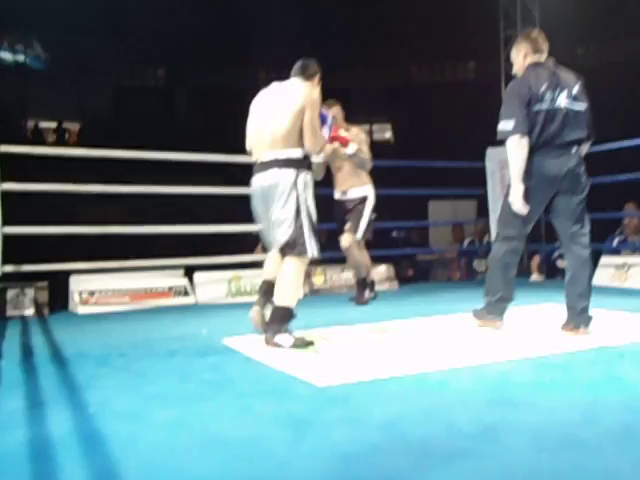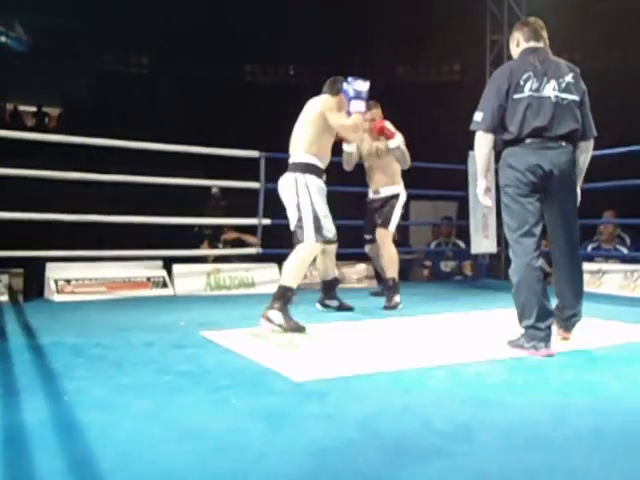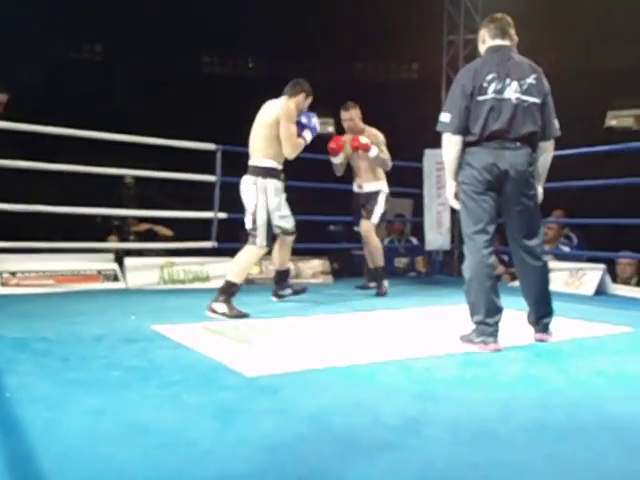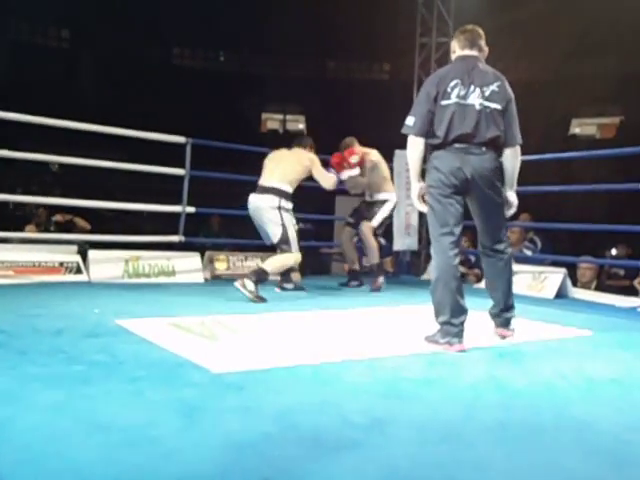
dt=0.7s
person 1, frame 1
left shoulder: (522, 84)
right shoulder: (574, 82)
left elbow: (517, 138)
right elbow: (586, 137)
left wrist: (517, 183)
left hip: (538, 167)
right hip: (572, 166)
left knee: (510, 238)
right knee: (576, 241)
left ankle: (494, 309)
right ankle: (578, 318)
person 1, frame 2
left shoulder: (507, 73)
right shoulder: (571, 73)
left elbow: (485, 130)
right elbow: (587, 138)
left wrist: (482, 176)
right wrist: (576, 180)
left hip: (521, 159)
right hip: (561, 159)
left knee: (525, 246)
right knee: (567, 243)
left ankle: (536, 334)
right ankle: (568, 318)
person 1, frame 3
left shoulder: (472, 72)
right shoulder: (534, 74)
left elbow: (452, 133)
right elbow: (547, 138)
left wrist: (451, 178)
right wrist: (538, 180)
left hip: (480, 160)
right hip: (521, 161)
left knee: (479, 245)
right knee: (529, 244)
left ankle: (486, 330)
right ankle: (542, 323)
person 1, frame 4
left shoulder: (439, 79)
right shoulder: (499, 83)
left elbow: (416, 135)
right elbow: (512, 144)
left wrist: (415, 180)
right wrist: (510, 187)
left hip: (446, 163)
right hip: (486, 164)
left knee: (446, 246)
right knee: (495, 243)
left ankle: (450, 331)
right ankle: (503, 319)
person 2, frame 1
left shoulder: (264, 93)
right shoulder: (309, 91)
left elbow: (250, 145)
right elbow: (313, 145)
right wrist: (321, 129)
left hip: (261, 176)
right hip: (290, 174)
left knee: (280, 246)
right knee: (299, 252)
left ankle: (264, 304)
right ankle: (278, 328)
person 2, frame 2
left shoulder: (316, 104)
right shoulder: (328, 102)
right elbow: (354, 134)
right wrist: (358, 101)
left hip: (306, 178)
right hip: (303, 177)
left knee: (329, 239)
right knee: (310, 243)
left ankle: (329, 296)
right ankle: (277, 307)
person 2, frame 3
left shoulder: (271, 106)
right shoulder: (286, 108)
right elbow: (291, 151)
left wrist: (297, 129)
right wrist: (308, 133)
left hip: (267, 181)
right hip: (263, 181)
left knee: (287, 233)
right knee: (258, 244)
left ankle: (282, 285)
right ankle: (220, 300)
person 2, frame 4
left shoulder: (275, 155)
right shoulder: (309, 157)
right elbow: (328, 184)
right wrist: (335, 175)
left hip: (256, 199)
right hip: (274, 202)
left knee: (288, 233)
right knee: (293, 255)
left ankle: (287, 279)
right ankle: (250, 279)
person 3, frame 1
left shoulder: (357, 134)
right shoulder: (324, 140)
left elbow: (367, 164)
left wrist: (347, 144)
left hip: (362, 196)
right hip: (341, 199)
left knee: (348, 243)
right knee: (354, 246)
left ankle: (364, 286)
right ankle: (368, 287)
person 3, frame 2
left shoulder: (393, 135)
right shoulder: (361, 140)
left elbow: (405, 164)
right elbow: (348, 166)
left wrist: (392, 137)
right wrist: (348, 143)
left hip: (394, 195)
right hip: (374, 198)
left knee: (384, 237)
right knee: (370, 248)
left ankle: (393, 293)
right ankle: (387, 282)
person 3, frame 3
left shoulder: (375, 135)
right shoulder: (344, 140)
left elbow: (387, 165)
right elbow: (339, 172)
left wrist: (370, 149)
right wrist: (334, 154)
left hip: (377, 190)
right hip: (359, 191)
left knee: (367, 230)
right knee: (364, 234)
left ankle: (381, 278)
right ankle: (374, 276)
person 3, frame 4
left shoulder: (372, 158)
right shoulder: (356, 159)
left elbow: (359, 187)
right elbow: (352, 188)
left wrist: (353, 167)
left hip: (385, 200)
right hip: (369, 200)
left knee: (365, 228)
right knee: (345, 235)
left ankle: (378, 273)
right ankle: (355, 276)
